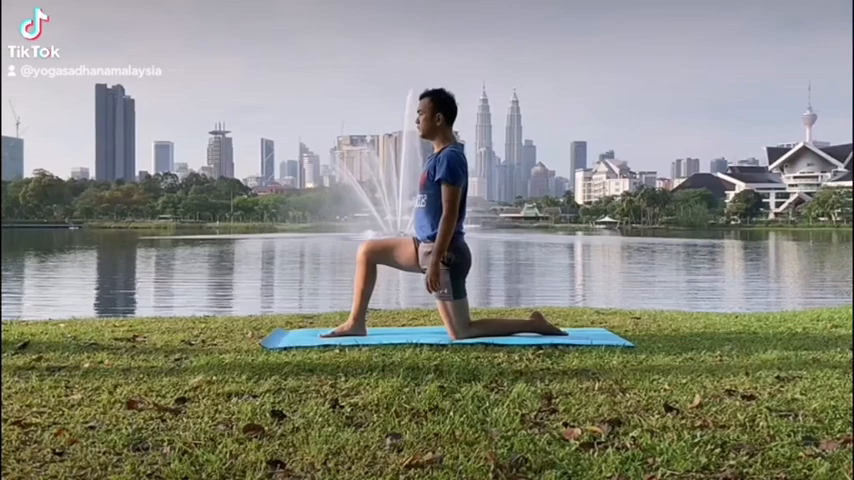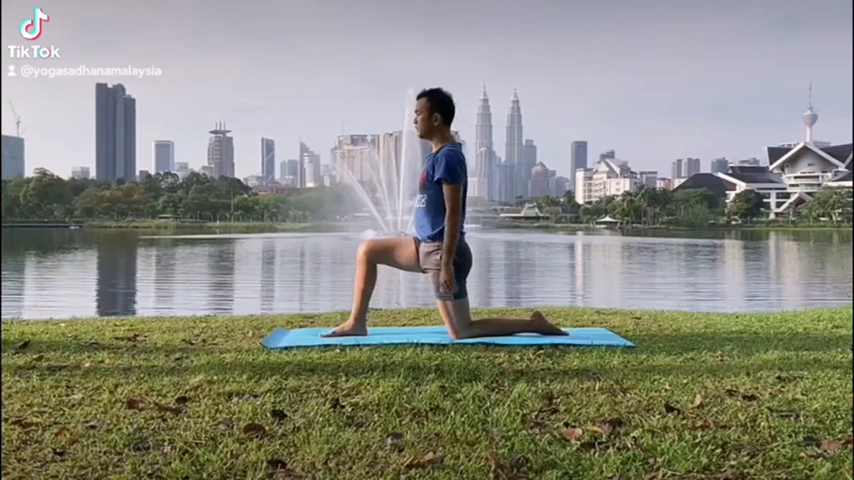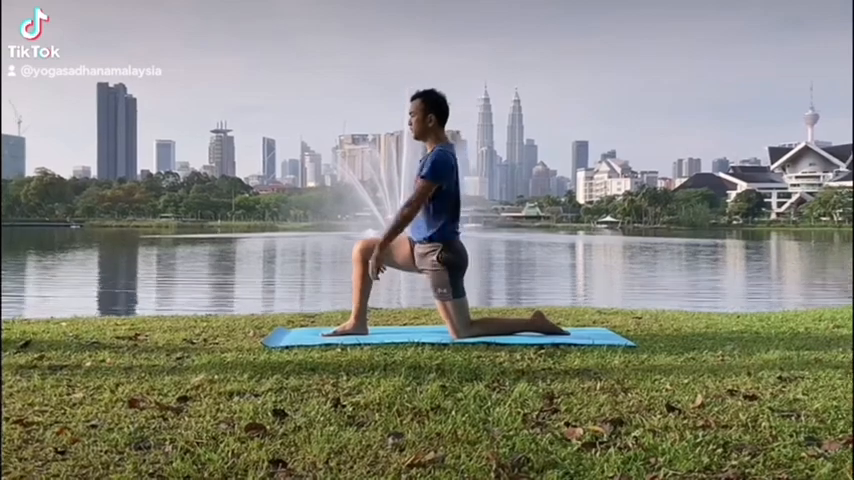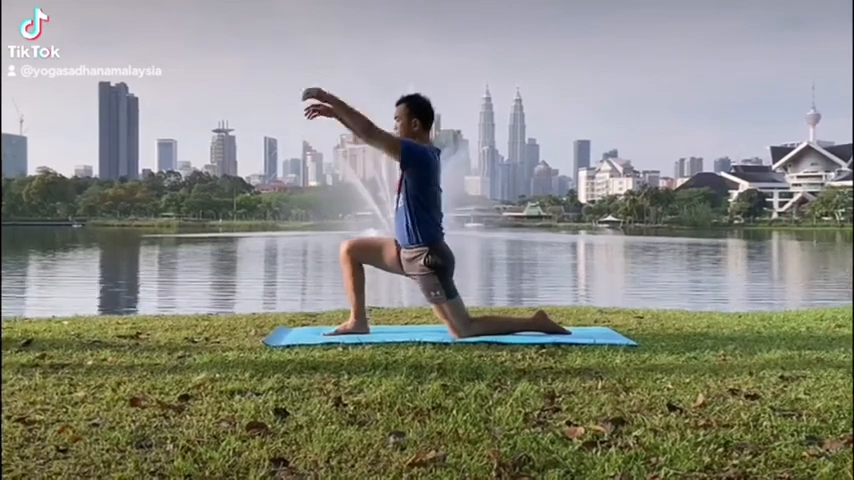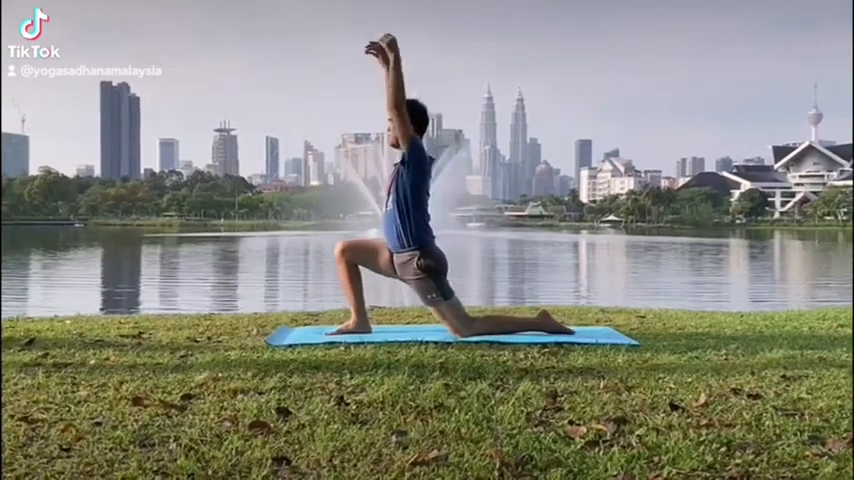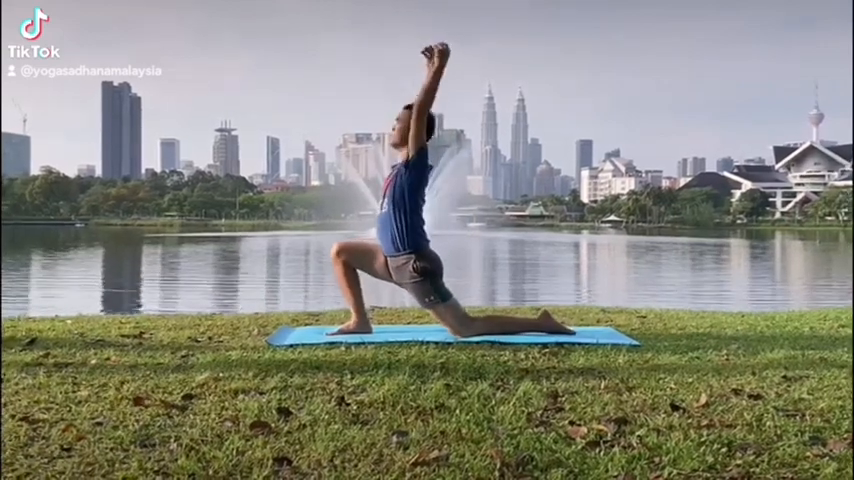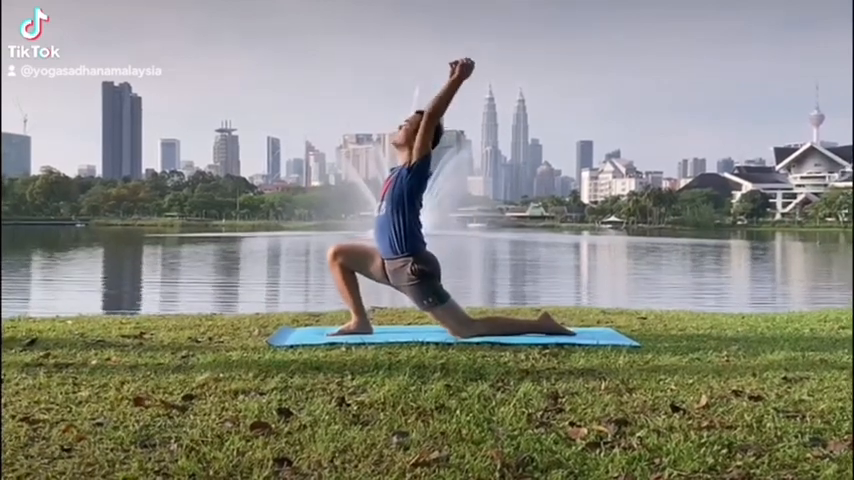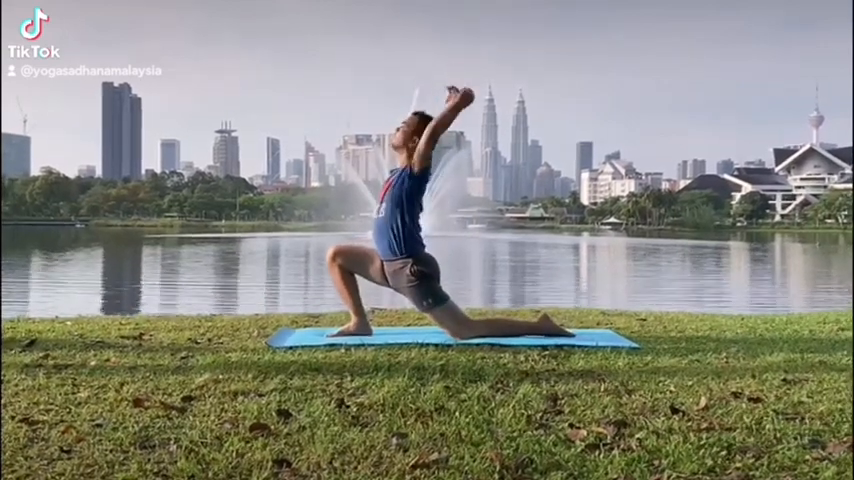
dt=0.4s
person 1, frame 1
left shoulder: (450, 158)
right shoulder: (439, 155)
left elbow: (450, 214)
left wrist: (434, 264)
left hip: (444, 252)
right hip: (426, 245)
left knee: (461, 332)
right knee: (367, 251)
left ankle: (533, 324)
right ankle: (356, 323)
person 1, frame 2
left shoulder: (448, 157)
right shoulder: (438, 155)
left elbow: (453, 212)
left wrist: (447, 263)
left hip: (442, 251)
right hip: (426, 246)
left knee: (462, 332)
right knee: (367, 251)
left ankle: (533, 324)
right ankle: (356, 323)
person 1, frame 3
left shoulder: (440, 158)
right shoulder: (437, 155)
left elbow: (412, 206)
right elbow: (417, 205)
left wrist: (381, 248)
right wrist: (379, 246)
left hip: (440, 253)
right hip: (422, 246)
left knee: (463, 331)
right knee: (362, 249)
left ankle: (534, 323)
right ankle: (357, 322)
person 1, frame 4
left shoulder: (420, 155)
right shoulder: (424, 153)
left elbow: (371, 135)
right elbow: (372, 135)
left wrist: (332, 104)
right wrist: (336, 109)
left hip: (427, 257)
right hip: (408, 250)
left knee: (463, 330)
right knee: (350, 250)
left ankle: (535, 324)
right ankle: (357, 323)
person 1, frame 5
left shoulder: (415, 159)
right shoulder: (410, 162)
left elbow: (399, 108)
right elbow: (400, 108)
left wrist: (393, 60)
right wrist: (387, 63)
left hip: (419, 261)
right hip: (400, 255)
left knee: (465, 328)
right knee: (344, 251)
left ankle: (539, 323)
right ankle: (359, 321)
person 1, frame 6
left shoulder: (415, 164)
right shoulder: (404, 166)
left elbow: (420, 112)
right elbow: (419, 111)
left wrist: (438, 68)
right wrist: (433, 69)
left hip: (415, 265)
right hip: (395, 259)
left knee: (466, 328)
right knee: (340, 252)
left ankle: (540, 323)
right ankle: (359, 321)
person 1, frame 7
left shoulder: (415, 169)
right shoulder: (403, 170)
left elbow: (430, 119)
right elbow: (430, 118)
left wrist: (456, 81)
right wrist: (454, 80)
left hip: (412, 268)
right hip: (391, 262)
left knee: (466, 329)
right knee: (337, 255)
left ankle: (540, 325)
right ankle: (360, 322)
person 1, frame 8
left shoulder: (414, 172)
right shoulder: (401, 173)
left elbow: (432, 133)
right elbow: (432, 132)
left wrist: (457, 105)
right wrist: (451, 107)
left hip: (411, 270)
right hip: (391, 264)
left knee: (465, 331)
right knee: (337, 256)
left ankle: (539, 326)
right ankle: (359, 323)
